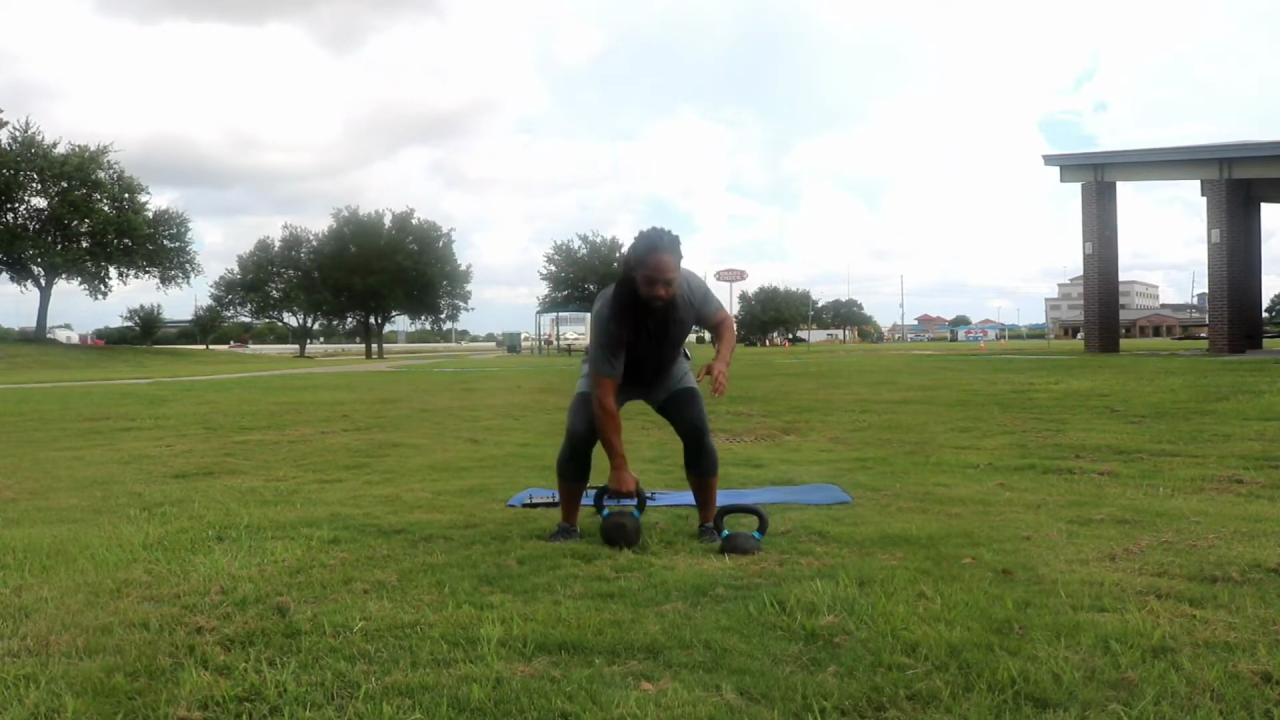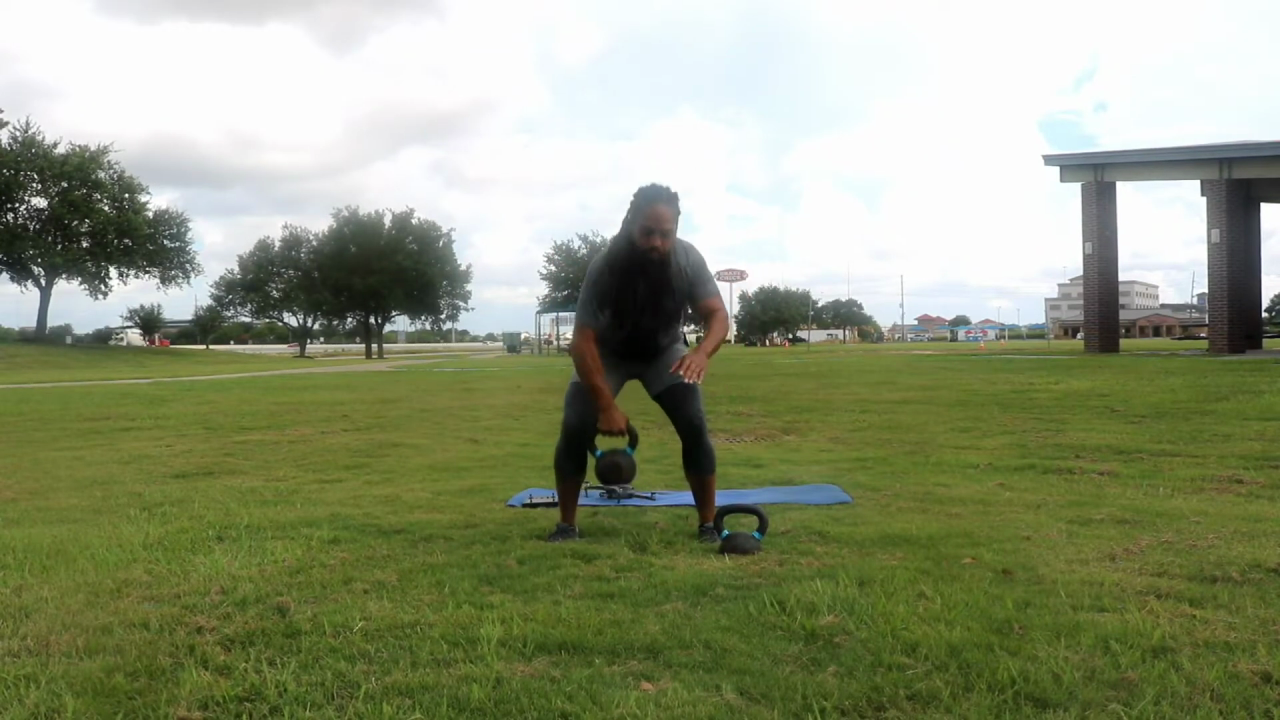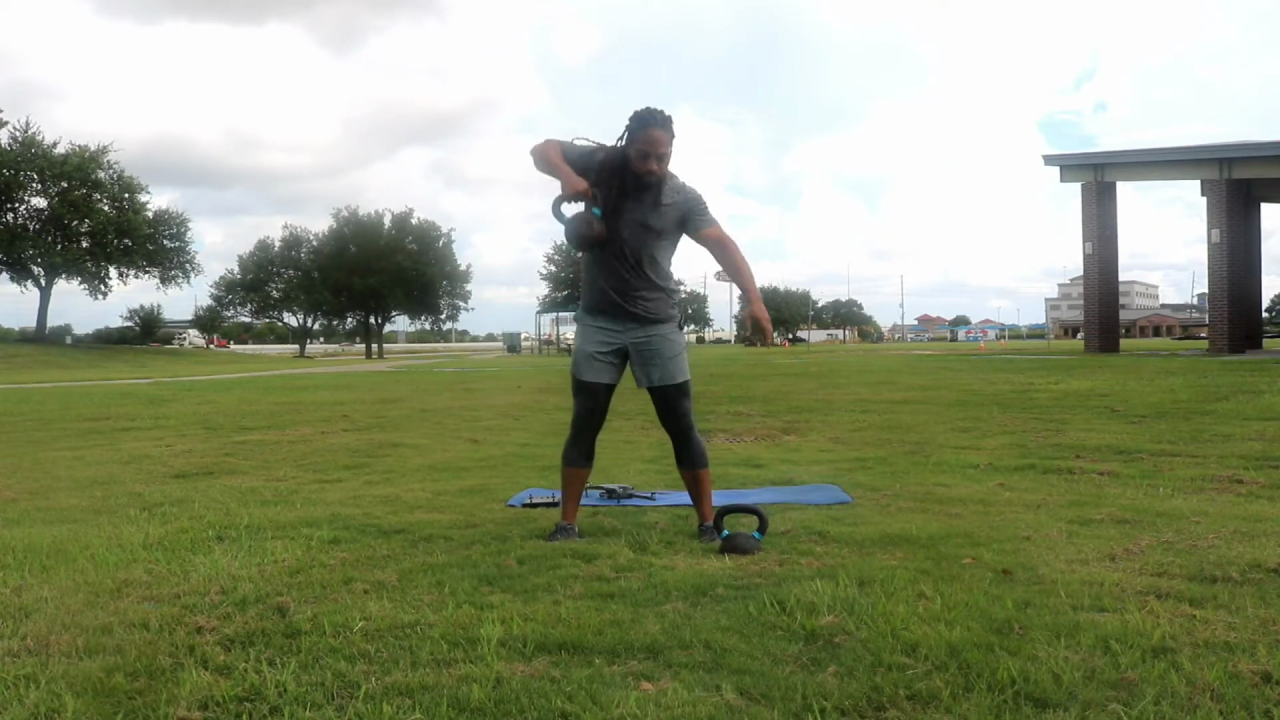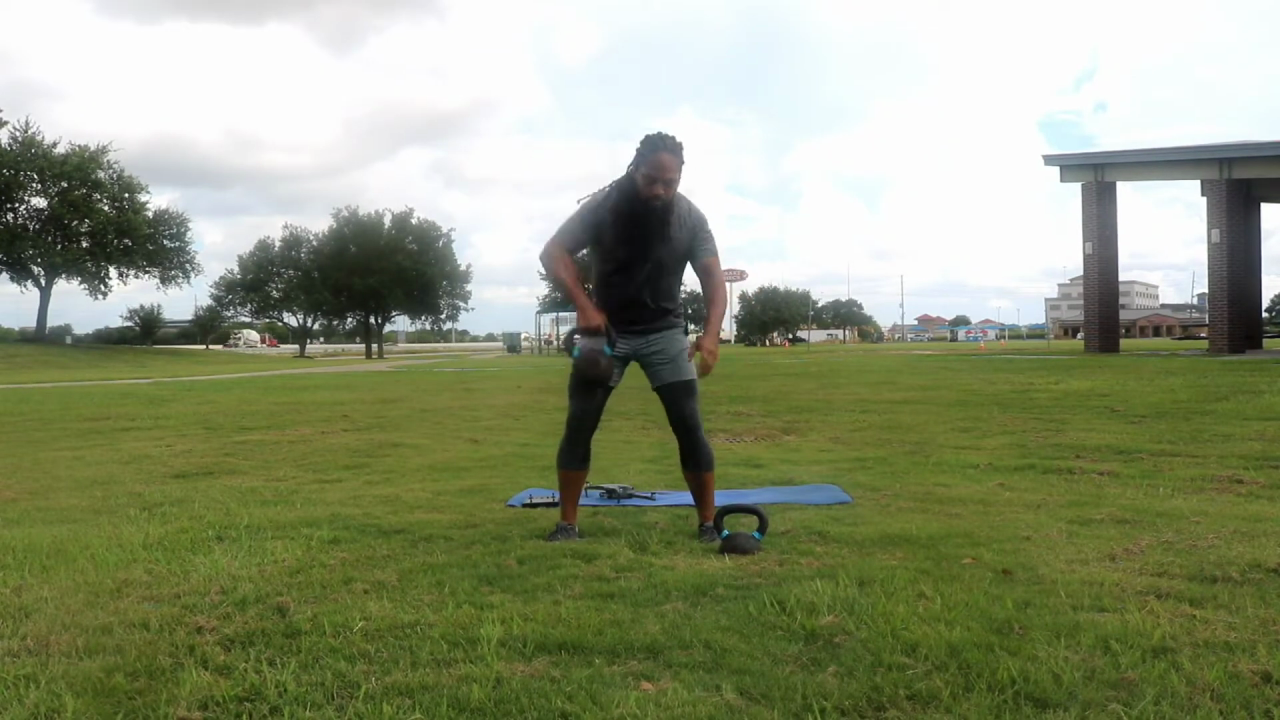
dt=0.4s
person 1, frame 1
left shoulder: (693, 289)
right shoulder: (610, 311)
left elbow: (723, 322)
right elbow: (604, 398)
left wrist: (722, 358)
right wrist: (619, 467)
left hip: (667, 371)
right hip: (612, 374)
left knee: (697, 429)
right knee: (578, 434)
left ankle: (708, 524)
right ankle: (568, 524)
person 1, frame 2
left shoulder: (689, 259)
right shoulder: (606, 267)
left elbow: (716, 314)
right elbow: (584, 341)
left wrist: (701, 351)
right wrist: (607, 408)
left hip: (664, 351)
right hip: (608, 356)
left knee: (694, 427)
right knee: (574, 428)
left ankle: (709, 525)
right ankle: (567, 525)
person 1, frame 3
left shoulder: (682, 196)
right shoulder: (602, 165)
left elbow: (722, 245)
right elbow: (543, 149)
left wrist: (753, 299)
right wrist: (565, 175)
left hip: (657, 324)
right hip: (599, 322)
left knee: (680, 425)
right knee: (585, 424)
left ankle: (707, 523)
right ankle: (567, 523)
person 1, frame 4
left shoulder: (690, 217)
right shoulder: (605, 207)
left elbow: (713, 280)
right elbow: (553, 252)
left wrist: (712, 333)
right wrist: (583, 304)
left hip: (665, 333)
right hip: (607, 329)
left knee: (688, 423)
right knee: (580, 423)
left ankle: (708, 523)
right ankle: (566, 523)
